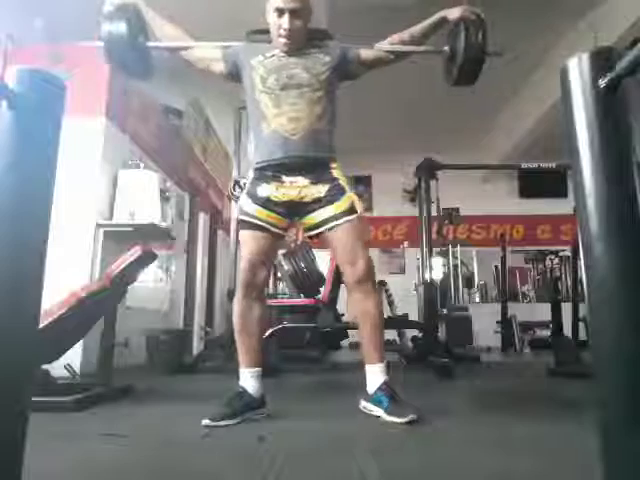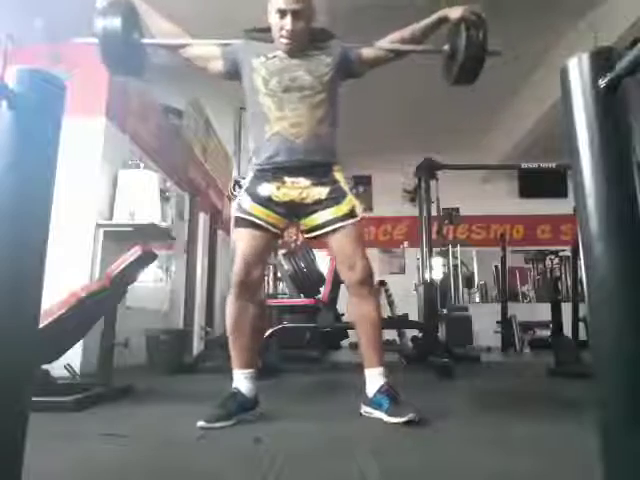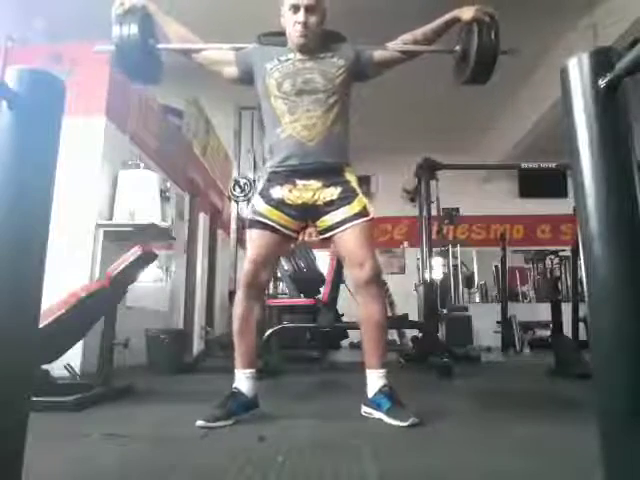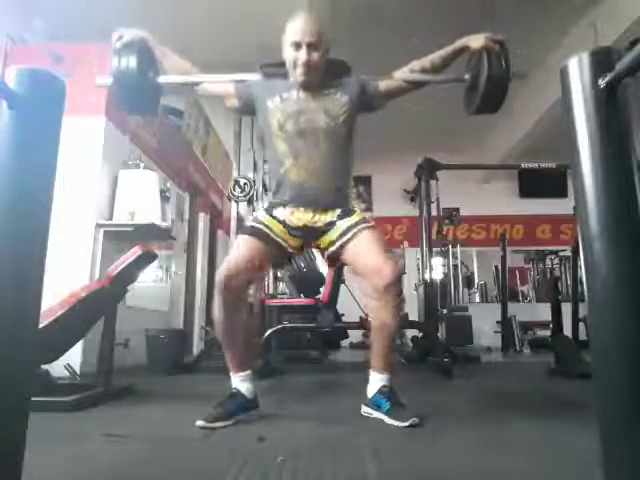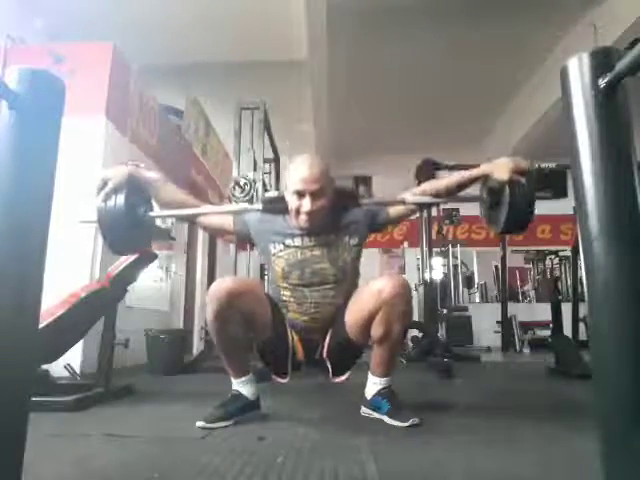
dt=1s
person 1, frame 1
left shoulder: (332, 55)
right shoulder: (246, 55)
left elbow: (390, 49)
right elbow: (187, 47)
left hip: (322, 177)
right hip: (266, 179)
left knee: (360, 274)
right knee: (249, 281)
left ankle: (377, 388)
right ankle: (250, 390)
person 1, frame 2
left shoulder: (334, 55)
right shoulder: (246, 54)
left elbow: (390, 47)
right elbow: (186, 46)
left hip: (323, 180)
right hip: (267, 180)
left knee: (359, 277)
right knee: (243, 279)
left ankle: (377, 390)
right ankle: (243, 390)
person 1, frame 3
left shoulder: (346, 57)
right shoulder: (260, 59)
left elbow: (403, 48)
right elbow: (199, 51)
left hip: (334, 181)
right hip: (280, 182)
left knee: (368, 276)
right knee: (251, 278)
left ankle: (377, 390)
right ankle: (243, 390)
person 1, frame 4
left shoulder: (351, 89)
right shoulder: (262, 91)
left elbow: (411, 75)
right elbow: (198, 80)
left wrist: (463, 44)
right wrist: (148, 39)
left hip: (336, 211)
right hip: (282, 211)
left knee: (386, 278)
right knee: (229, 280)
left ankle: (378, 391)
right ankle: (242, 390)
person 1, frame 5
left shoulder: (357, 221)
right shoulder: (262, 225)
left elbow: (422, 194)
right elbow: (193, 209)
left wrist: (485, 169)
right wrist: (135, 174)
left hip: (341, 335)
right hip: (282, 337)
left knee: (395, 287)
right knee: (222, 292)
left ankle: (377, 391)
right ankle: (244, 392)
